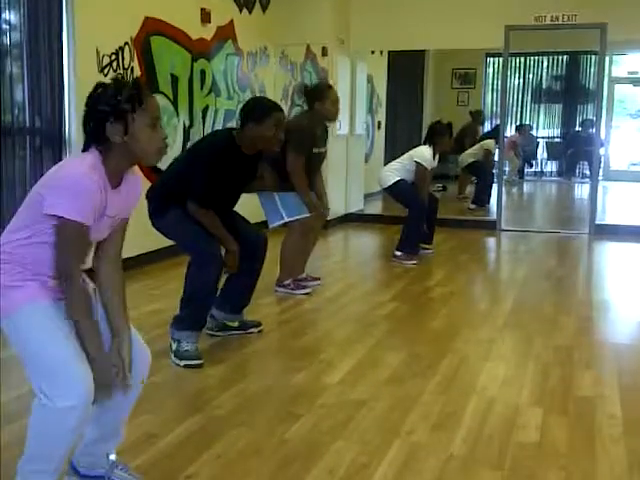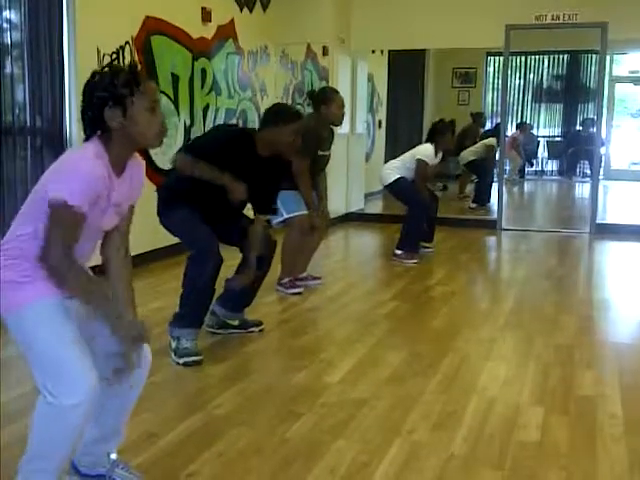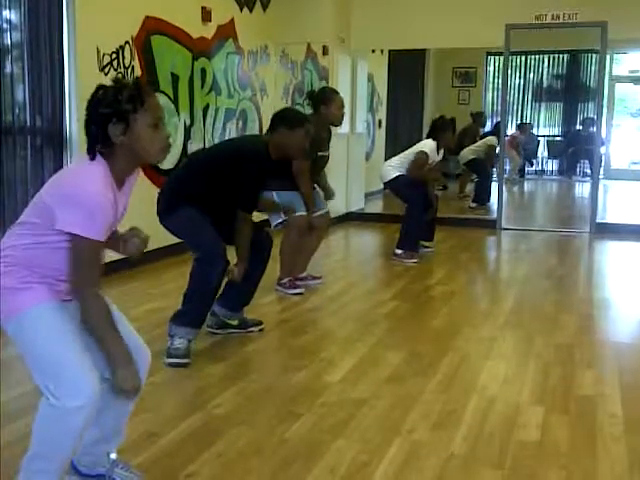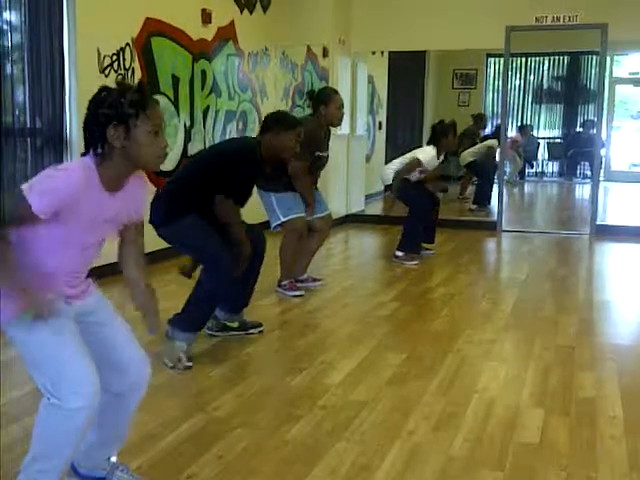
dt=0.3s
person 1, frame 1
left shoulder: (130, 182)
right shoulder: (79, 179)
left elbow: (108, 263)
right elbow: (68, 274)
left wrist: (121, 340)
right wrist: (96, 353)
left hip: (66, 286)
left knee: (133, 363)
right knee: (72, 388)
person 1, frame 2
left shoulder: (133, 168)
right shoulder: (84, 168)
left elbow: (116, 248)
right elbow: (54, 256)
left wrist: (129, 320)
right wrist: (114, 316)
left hip: (70, 278)
left knee: (133, 358)
right knee: (76, 388)
person 1, frame 3
left shoulder: (123, 174)
right shoulder: (90, 189)
right elbow: (88, 289)
left wrist: (123, 242)
right wrist: (120, 364)
left hip: (65, 285)
left knee: (137, 360)
right knee: (79, 390)
person 1, frame 4
left shoulder: (136, 186)
right shoulder: (68, 181)
left elbow: (133, 261)
left wrist: (158, 333)
left hip: (76, 290)
left knee: (132, 372)
right knee: (78, 391)
person 2, frame 1
left shoulder: (254, 154)
right shoulder: (215, 150)
left elbow: (239, 186)
right elbow: (197, 206)
left wrist: (262, 182)
right wrist: (230, 243)
left hip: (212, 205)
right hip: (170, 206)
left knee: (255, 242)
right knee: (208, 255)
left ankle: (224, 315)
right ankle: (184, 335)
person 2, frame 2
left shoulder: (276, 166)
right shoulder: (231, 138)
left elbow: (261, 218)
right elbow: (181, 160)
left wrist: (251, 266)
right wrist: (227, 180)
left hip: (219, 206)
right hip: (180, 202)
left knee: (265, 244)
right knee: (207, 252)
left ankle: (225, 314)
right ankle: (183, 333)
person 2, frame 3
left shoulder: (268, 156)
right shoulder: (253, 156)
left elbow: (250, 201)
right elbow: (243, 215)
left wrist: (277, 208)
right wrist: (242, 262)
left hip: (213, 205)
right hip: (179, 203)
left knee: (262, 242)
right knee: (214, 254)
left ankle: (225, 314)
right ankle: (181, 332)
person 2, frame 4
left shoulder: (254, 154)
right shoulder: (247, 154)
right elbow: (223, 204)
right wrist: (242, 245)
left hip: (199, 210)
right hip: (174, 211)
left knee: (255, 241)
right knee: (221, 263)
left ankle: (225, 317)
right ankle: (179, 335)
person 3, frame 1
left shoulder: (322, 129)
right shoulder: (302, 127)
left elbow: (314, 168)
right elbow: (294, 168)
left wrist: (322, 200)
right wrist: (310, 202)
left hip: (294, 182)
left knee: (316, 222)
right knee: (299, 226)
left ankle: (298, 274)
right ankle: (284, 281)
person 3, frame 2
left shoulder: (327, 132)
right shoulder: (308, 130)
left elbow: (319, 170)
right elbow: (300, 170)
left wrist: (323, 201)
right wrist: (311, 206)
left hip: (298, 182)
left knee: (320, 222)
right knee: (299, 223)
left ankle: (299, 273)
right ankle: (284, 279)
person 3, frame 3
left shoulder: (325, 132)
left elbow: (317, 167)
right elbow: (300, 171)
left wrist: (325, 187)
right wrist: (310, 205)
left hip: (297, 183)
right hip: (277, 182)
left knee: (321, 222)
right knee: (298, 224)
left ankle: (299, 273)
right ankle: (284, 279)
person 3, frame 4
left shoulder: (324, 132)
right shoulder: (306, 131)
right elbow: (295, 170)
left wrist: (312, 195)
right wrist: (309, 202)
left hip: (302, 185)
right hip: (276, 183)
left knee: (322, 225)
right knee: (297, 227)
left ankle: (299, 275)
right ankle: (284, 281)
person 4, frame 1
left shoulder: (434, 155)
right shoulder: (424, 154)
left elbow: (426, 186)
right elbow: (420, 187)
left wrist: (427, 205)
right wrist: (423, 211)
left hip: (403, 179)
right hip: (391, 178)
left knee: (432, 203)
right knee: (418, 206)
left ankle: (421, 243)
right ankle: (402, 252)
person 4, frame 2
left shoulder: (438, 152)
right shoulder: (427, 151)
left elbow: (426, 178)
right elbow: (418, 181)
left wrist: (429, 200)
right wrist: (427, 202)
left hip: (405, 177)
right hip: (392, 176)
left knee: (432, 201)
right knee: (418, 204)
left ankle: (420, 242)
right ankle: (402, 251)
person 4, frame 3
left shoulder: (439, 150)
right shoulder: (428, 147)
left elbow: (427, 177)
right elbow: (412, 172)
left wrist: (433, 201)
right wrist: (432, 175)
left hip: (405, 174)
right hip: (392, 173)
left knee: (429, 201)
right knee: (416, 202)
left ankle: (422, 241)
right ankle: (403, 250)
person 4, frame 4
left shoulder: (440, 154)
right shoulder: (430, 154)
left elbow: (426, 176)
right elbow: (400, 172)
right wrist: (394, 194)
left hip: (409, 177)
right hip: (393, 175)
left knee: (432, 202)
right knee: (420, 205)
left ankle: (423, 243)
right ankle: (403, 252)
